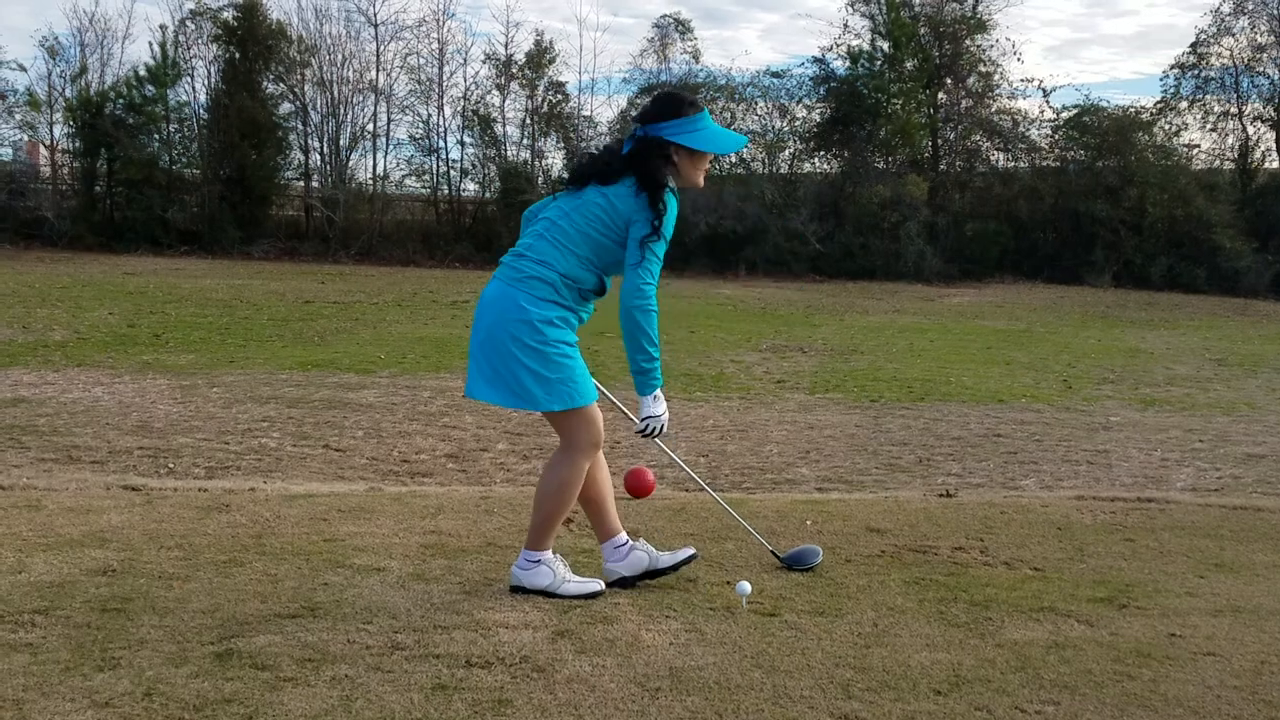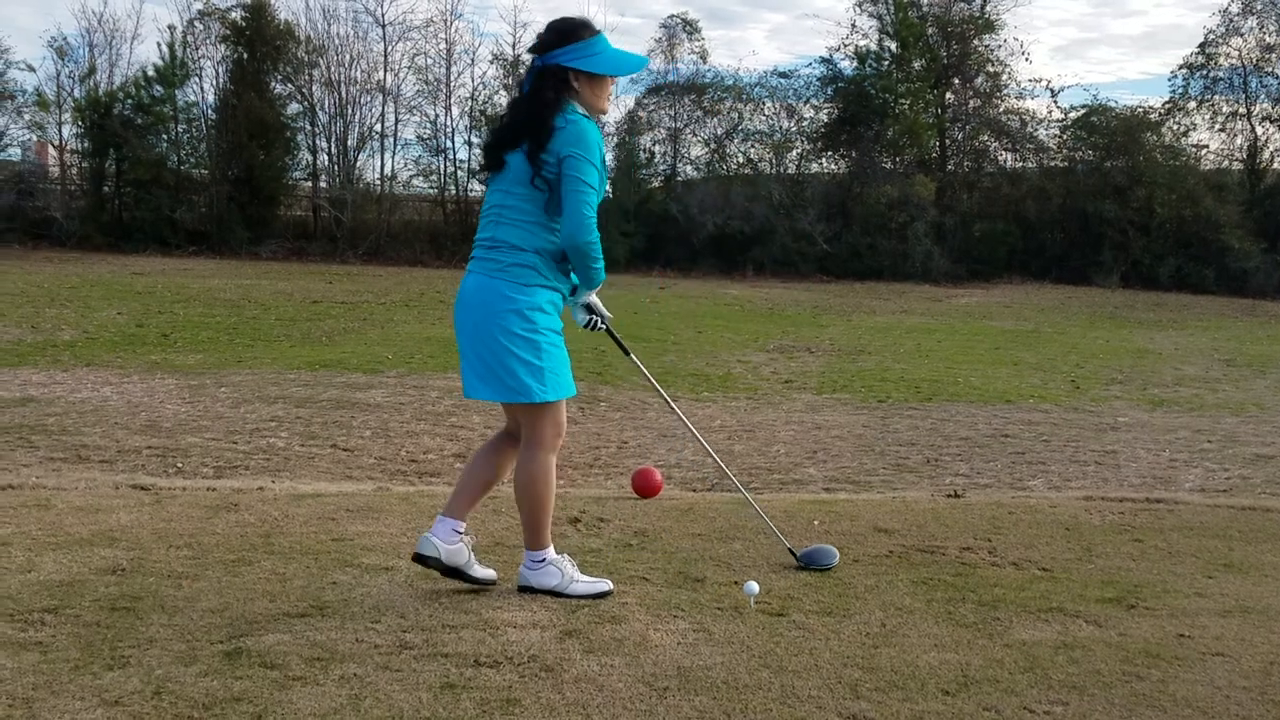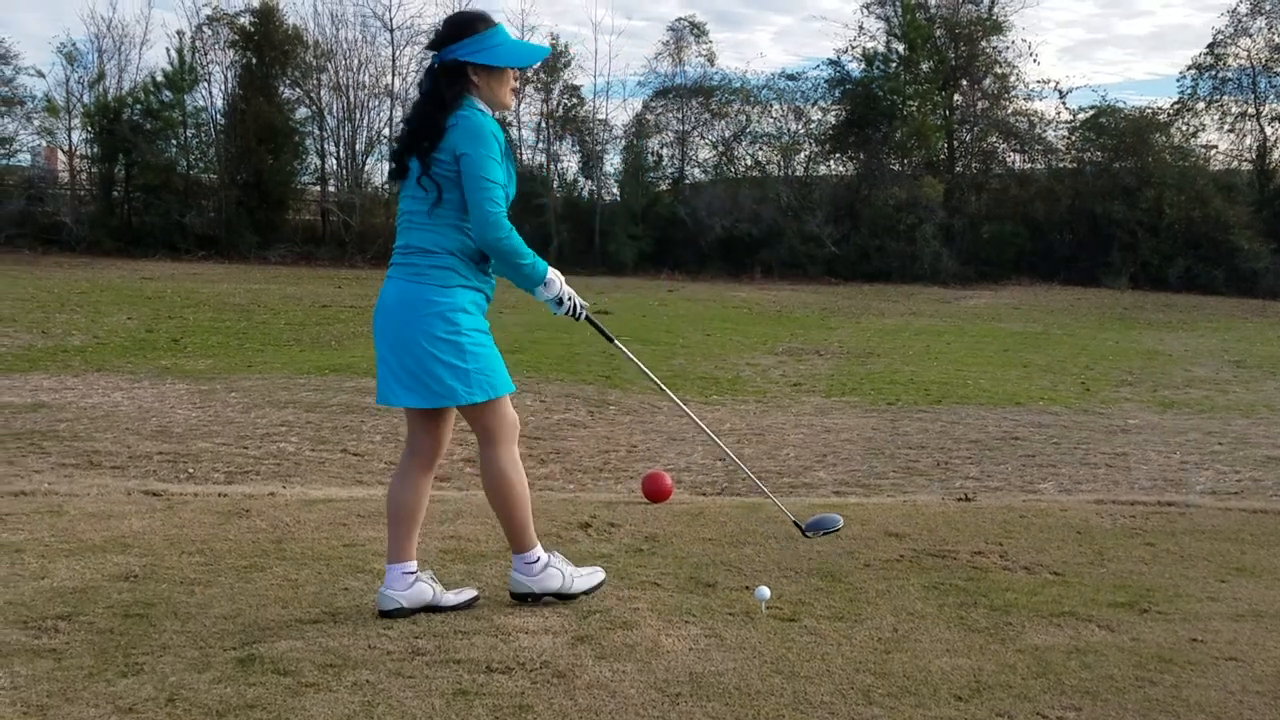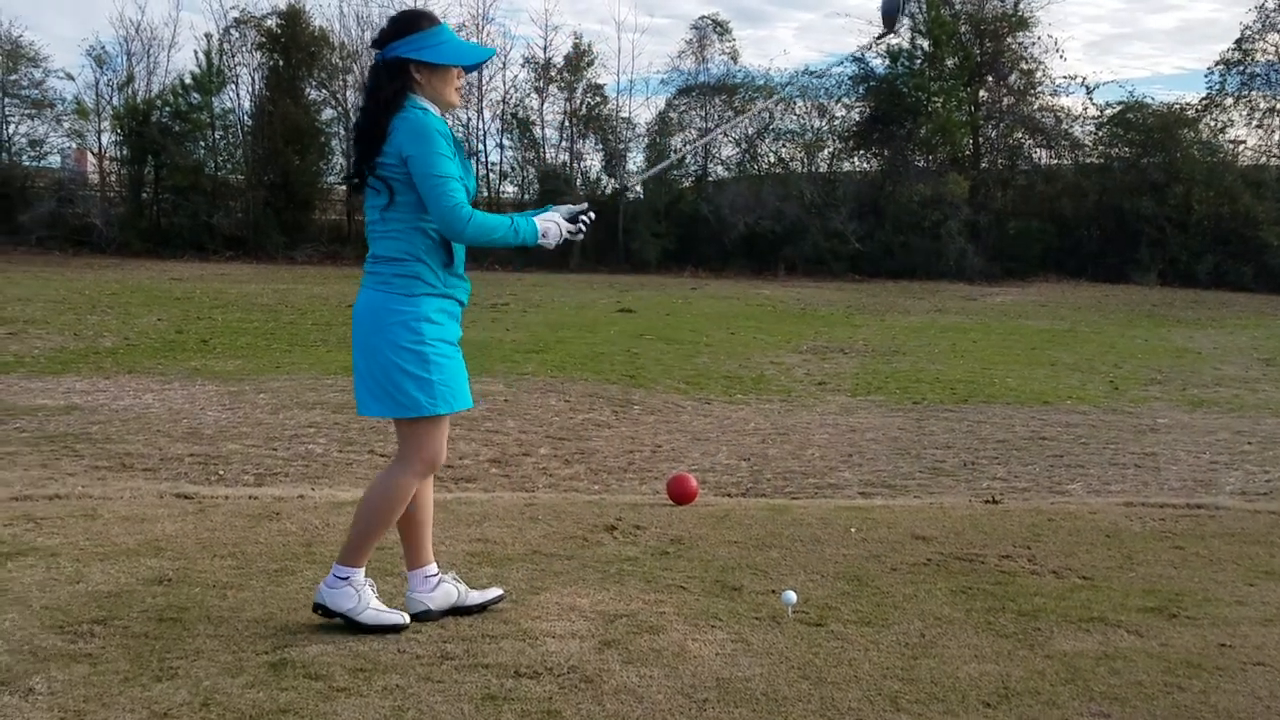
dt=0.4s
person 1, frame 1
left shoulder: (615, 178)
right shoulder: (655, 200)
left elbow: (534, 217)
right elbow: (638, 298)
right wrist: (650, 391)
left hip: (513, 305)
right hip: (531, 316)
left knee: (585, 435)
right knee: (586, 438)
left ankle: (620, 552)
right ankle: (533, 563)
person 1, frame 2
left shoulder: (525, 132)
right shoulder: (577, 131)
right elbow: (580, 231)
left wrist: (574, 293)
right wrist: (589, 285)
left hip: (488, 291)
right hip: (520, 302)
left knee: (524, 429)
right knee: (546, 431)
left ankle: (446, 535)
right ankle: (541, 563)
person 1, frame 3
left shoulder: (436, 130)
right shoulder: (474, 127)
right elbow: (490, 228)
left wrist: (537, 278)
right wrist: (544, 277)
left hip: (408, 299)
right hip: (442, 304)
left knee: (425, 445)
right knee: (499, 431)
left ankle: (402, 580)
right ankle: (531, 565)
person 1, frame 4
left shoulder: (394, 131)
right shoulder: (420, 126)
left elbow: (436, 226)
right elbow: (458, 222)
left wrist: (541, 224)
right wrist: (532, 226)
left hip: (394, 308)
right hip: (412, 312)
left knee: (415, 454)
right knee: (422, 457)
left ankle: (426, 584)
right ankle: (344, 581)
